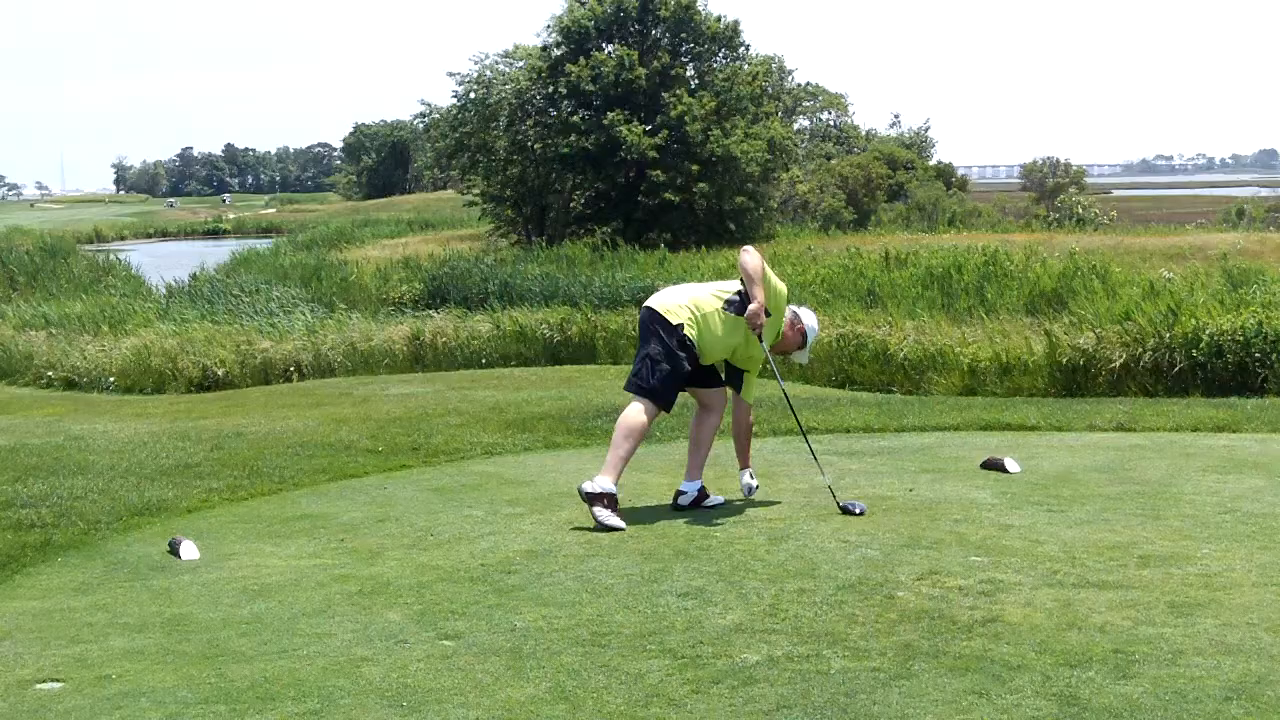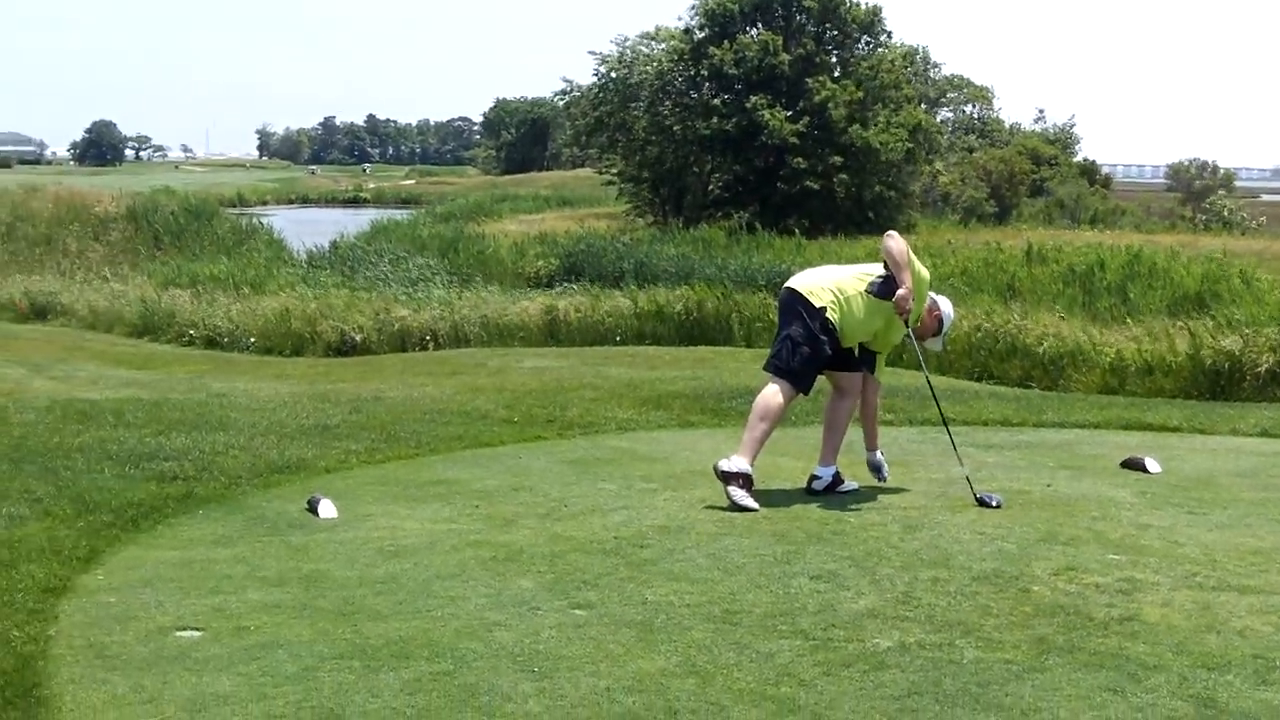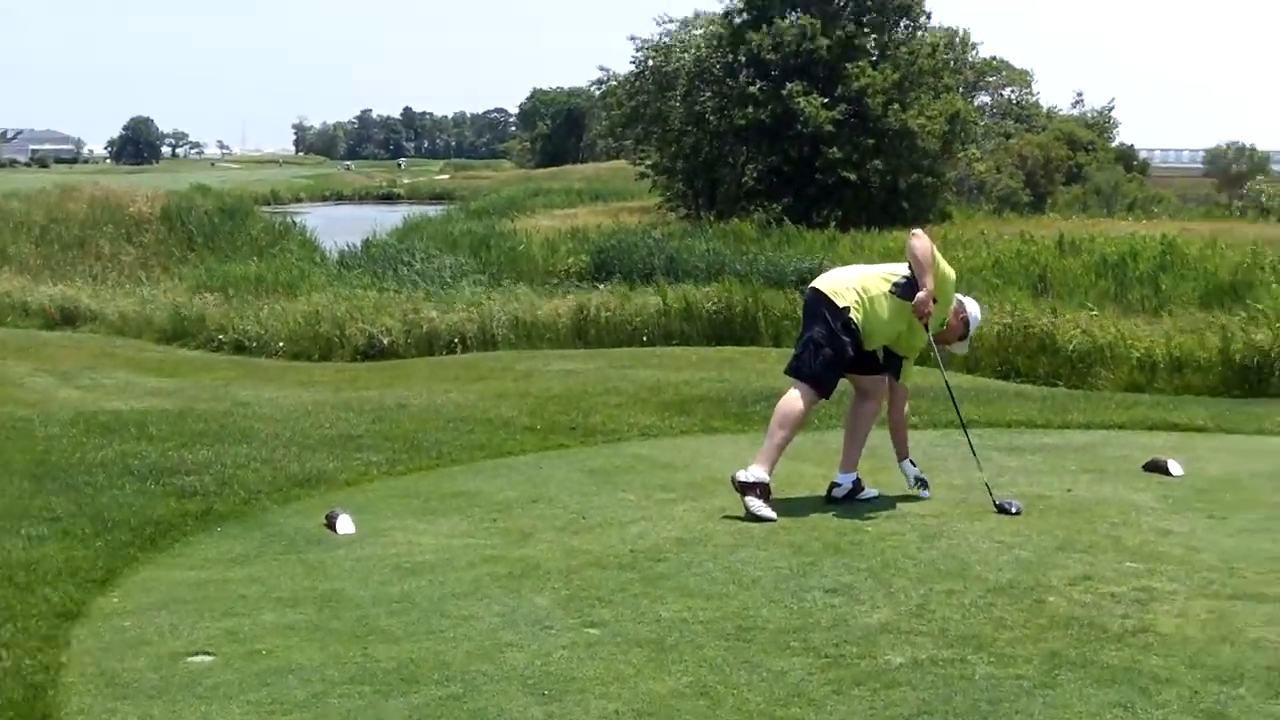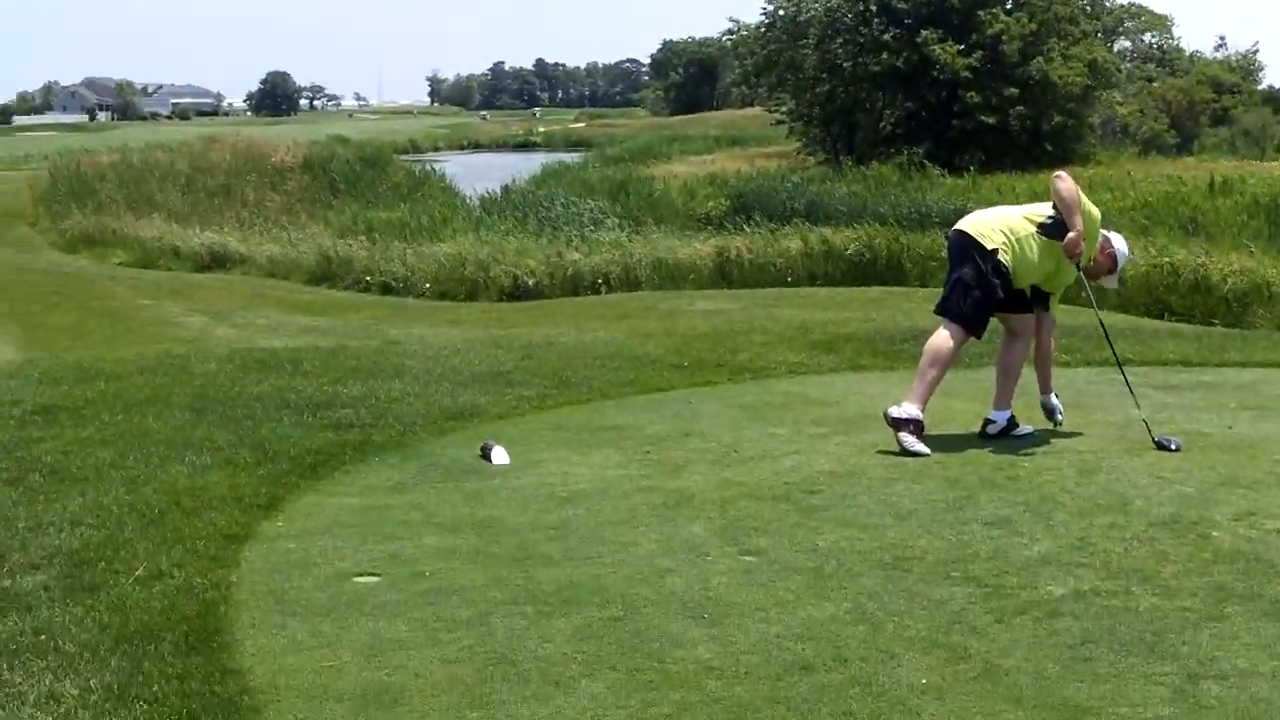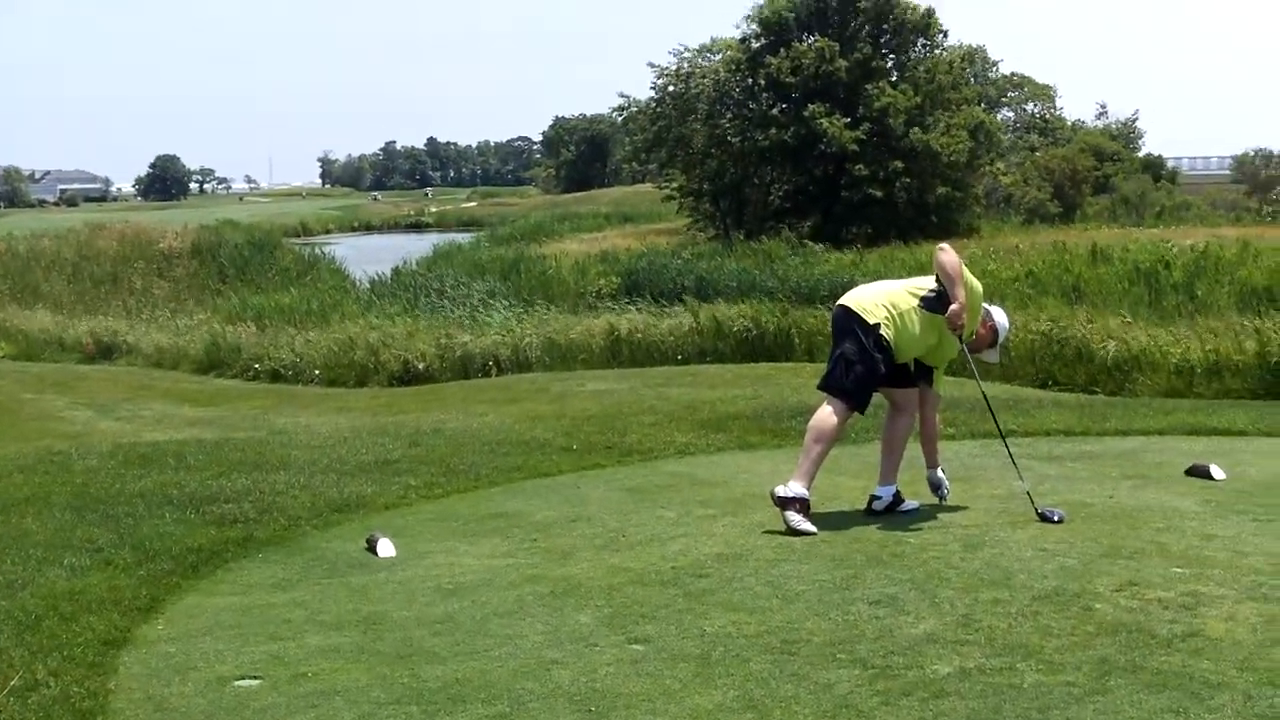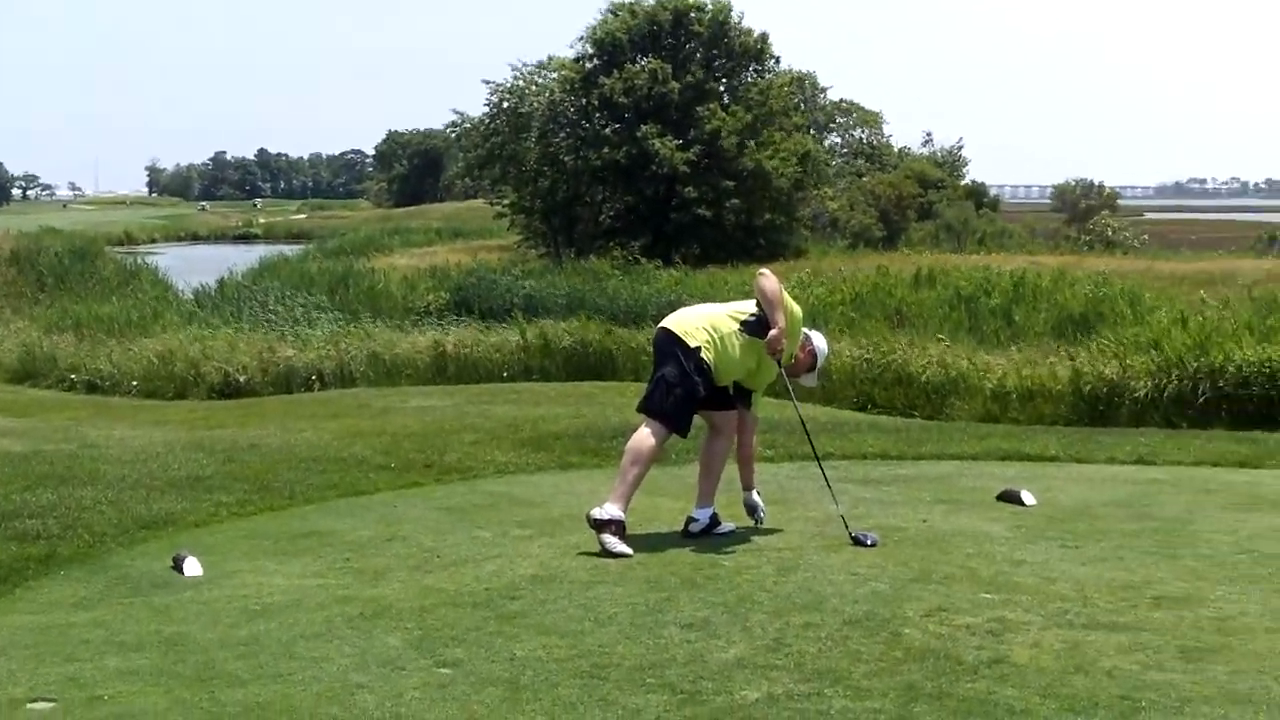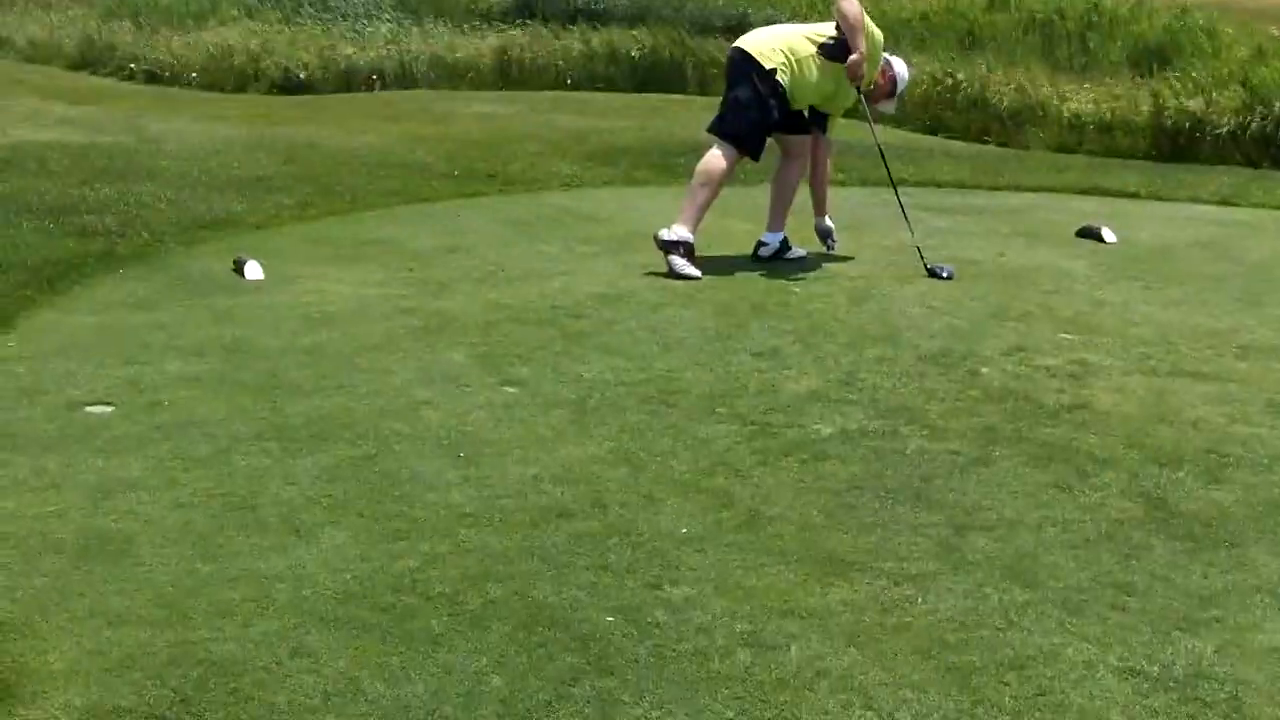
dt=0.7s
person 1, frame 1
left shoulder: (753, 354)
right shoulder: (777, 298)
left elbow: (743, 413)
right elbow: (747, 252)
left wrist: (745, 470)
right wrist: (758, 303)
right hip: (671, 317)
left knee: (715, 400)
right knee: (647, 403)
left ankle: (690, 490)
right ankle: (602, 489)
person 1, frame 2
left shoulder: (884, 335)
right shoulder: (919, 282)
left elbow: (869, 394)
right elbow: (891, 238)
left wrist: (873, 451)
right wrist: (905, 287)
right hip: (813, 298)
left knee: (851, 385)
right knee: (786, 385)
left ankle: (824, 474)
right ankle: (737, 469)
person 1, frame 3
left shoulder: (912, 341)
right shoulder: (943, 281)
left elbow: (897, 402)
right elbow: (917, 237)
left wrist: (905, 461)
right wrist: (924, 290)
right hip: (836, 300)
left knee: (874, 389)
right knee: (808, 390)
left ankle: (845, 482)
right ankle: (755, 477)
person 1, frame 4
left shoulder: (1058, 274)
right shoulder: (1091, 221)
left elbow: (1043, 336)
right elbow: (1060, 179)
left wrist: (1047, 395)
right wrist: (1076, 231)
right hip: (983, 240)
left knee: (1023, 327)
right knee: (957, 329)
left ankle: (999, 418)
right ankle: (908, 415)
person 1, frame 5
left shoulder: (943, 347)
right shoulder: (973, 293)
left elbow: (927, 410)
right elbow: (943, 251)
left wrist: (934, 469)
right wrist: (958, 302)
right hip: (866, 316)
left knee: (907, 402)
right knee: (841, 404)
left ankle: (885, 494)
right ankle: (794, 492)
person 1, frame 6
left shoulder: (762, 370)
right shoulder: (793, 320)
left elbow: (745, 434)
right elbow: (763, 276)
left wrist: (749, 492)
right wrist: (778, 327)
right hip: (687, 338)
left knee: (726, 424)
right knee: (659, 427)
left ankle: (702, 516)
right ankle: (610, 514)
person 1, frame 7
left shoulder: (841, 95)
right shoulder: (873, 44)
left elbow: (819, 159)
left wrist: (822, 218)
right wrist: (859, 52)
right hip: (763, 60)
left knee: (799, 149)
right knee: (731, 149)
left ankle: (772, 241)
right ankle: (679, 237)
